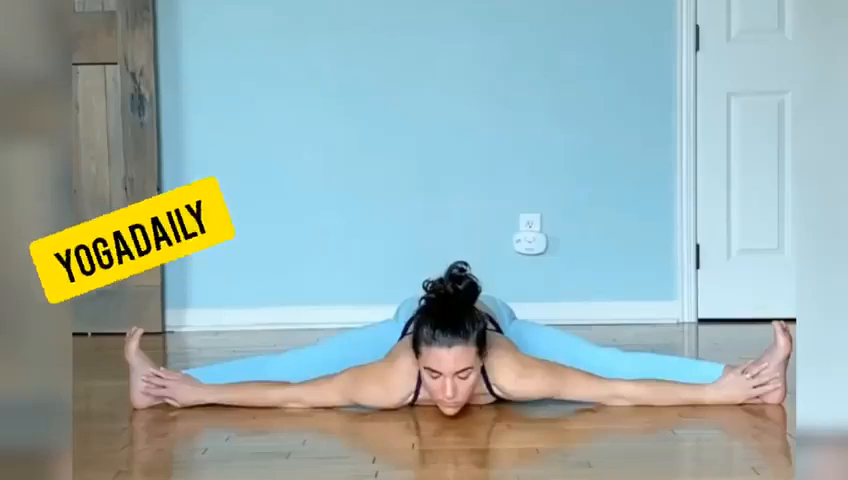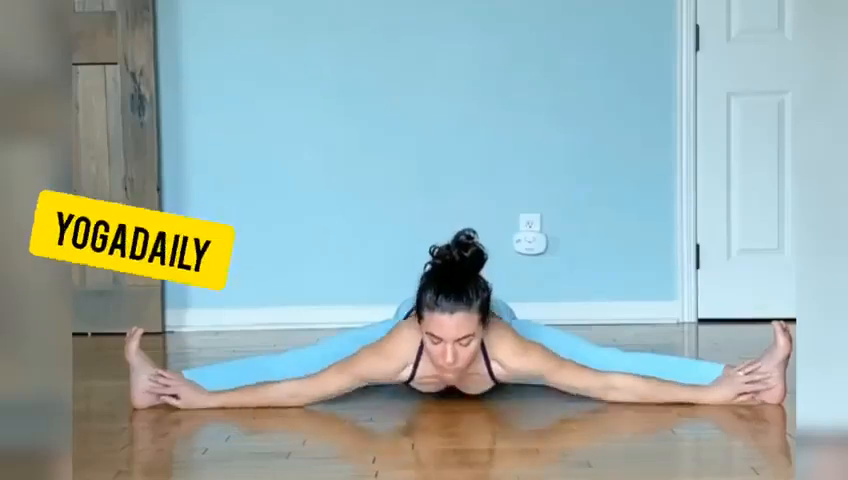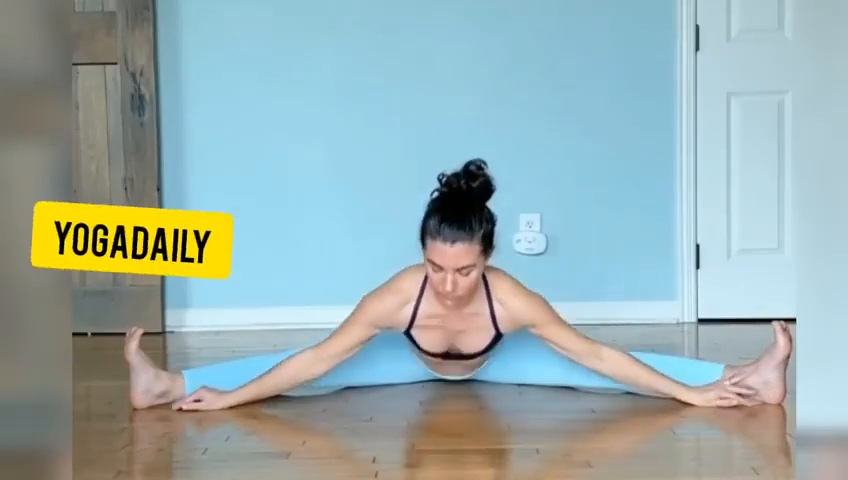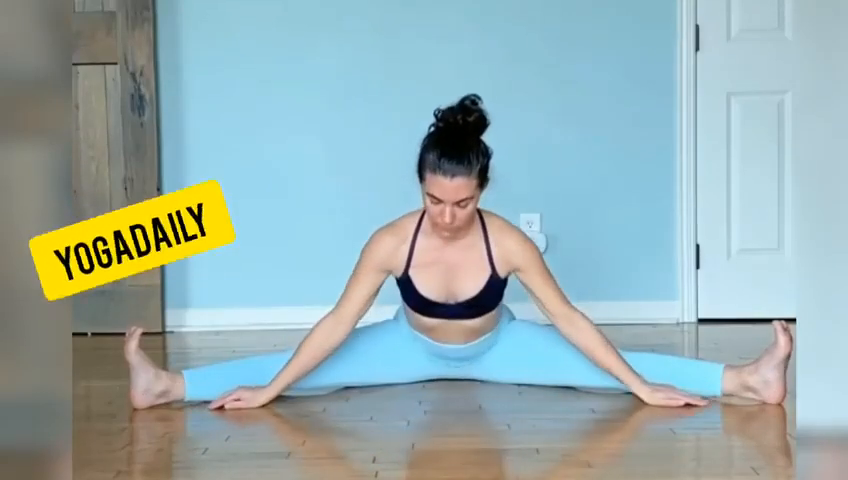
dt=0.4s
person 1, frame 1
left shoulder: (510, 369)
right shoulder: (392, 377)
left elbow: (622, 386)
right elbow: (291, 389)
left wrist: (721, 390)
right wrist: (195, 392)
left hip: (500, 321)
right hip: (406, 324)
left knee: (610, 359)
right knee: (297, 361)
left ankle: (744, 376)
right ankle: (168, 382)
person 1, frame 2
left shoulder: (510, 348)
right shoulder: (396, 346)
left elbow: (612, 381)
right elbow: (298, 385)
left wrist: (713, 392)
right wrist: (204, 397)
left hip: (506, 328)
right hip: (407, 326)
left knee: (608, 355)
right knee: (297, 358)
left ankle: (744, 376)
right ankle: (166, 381)
person 1, frame 3
left shoulder: (512, 298)
right shoulder: (396, 296)
left elbow: (595, 353)
right elbow: (315, 358)
left wrist: (690, 393)
right wrist: (233, 397)
left hip: (495, 359)
right hip: (413, 358)
left knee: (595, 374)
right knee: (316, 375)
person 1, frame 4
left shoulder: (507, 240)
right shoulder: (392, 240)
left elbow: (567, 319)
right elbow: (339, 322)
left wrist: (637, 387)
right wrist: (272, 390)
left hip: (494, 349)
right hip: (412, 348)
left knee: (600, 369)
right knee: (305, 372)
